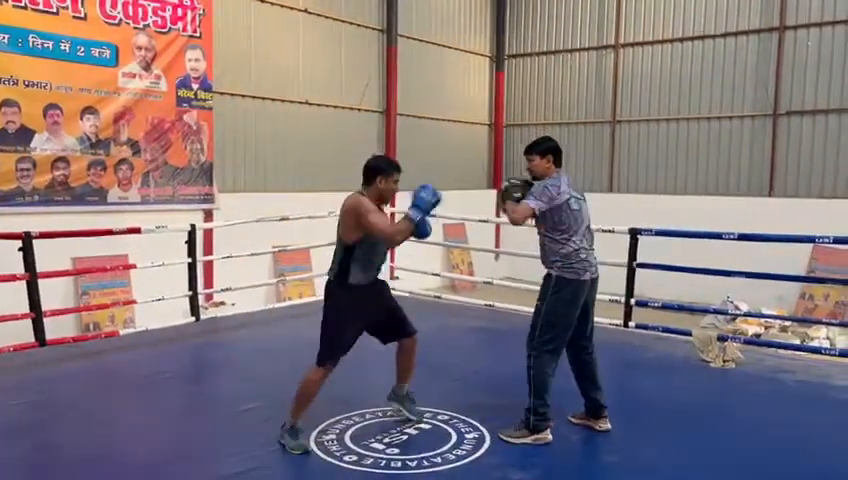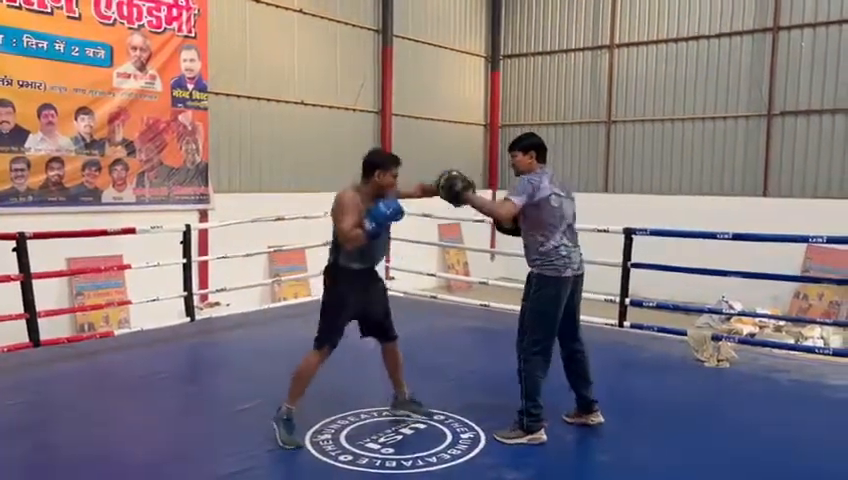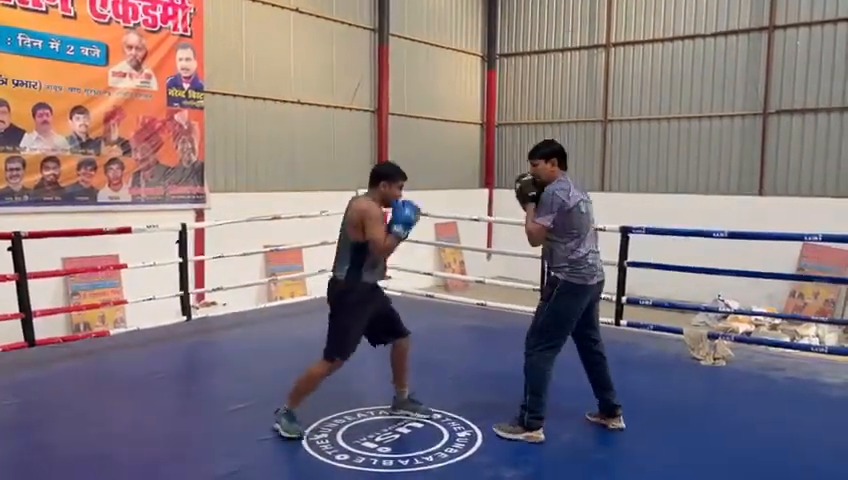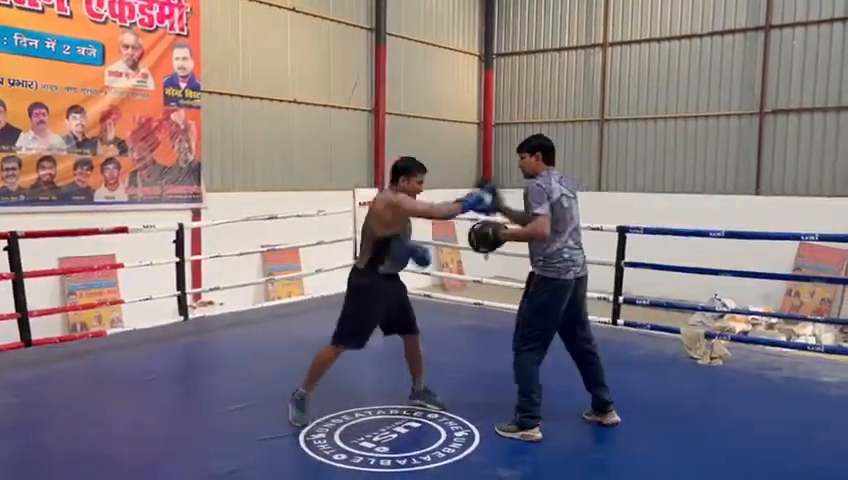
dt=0.5s
person 1, frame 1
left shoulder: (547, 187)
right shoulder: (569, 188)
left elbow: (517, 217)
left wrist: (508, 200)
right wrist: (521, 200)
left hip: (565, 276)
right hip: (586, 273)
left knee: (542, 348)
right knee: (580, 345)
left ankle: (537, 425)
right ankle: (597, 413)
person 1, frame 2
left shoulder: (529, 182)
right shoulder: (560, 186)
left elbow: (504, 212)
left wrist: (467, 196)
right wrist: (523, 226)
left hip: (549, 274)
right hip: (573, 270)
left knee: (533, 348)
right knee: (571, 340)
left ankle: (531, 425)
right ankle: (588, 407)
person 1, frame 3
left shoulder: (553, 192)
right shoulder: (575, 190)
left elbow: (535, 237)
left wrist: (529, 205)
right wrist: (537, 202)
left hip: (569, 280)
right hip: (591, 277)
left knee: (539, 347)
right knee: (590, 343)
left ankle: (531, 424)
right ankle: (611, 412)
person 1, frame 4
left shoulder: (537, 186)
right shoulder: (568, 185)
left elbow: (540, 230)
left wrist: (500, 234)
right wrist: (503, 207)
left hip: (550, 276)
right hip: (577, 272)
left knee: (528, 347)
right knee: (581, 340)
left ankle: (527, 422)
right ankle: (604, 407)
person 2, frame 1
left shoulder: (372, 205)
right shoulder: (359, 205)
left elbow: (385, 236)
right elbow: (392, 237)
left wrist: (416, 222)
right wrist: (418, 209)
left hip: (371, 287)
right hip: (344, 293)
left knee: (408, 337)
right knee: (326, 364)
left ankle: (400, 393)
right ankle: (291, 427)
person 2, frame 2
left shoulder: (385, 193)
right shoulder: (348, 198)
left elbow: (414, 191)
right elbow: (348, 241)
left wrist: (440, 188)
right wrist: (374, 220)
left hip: (368, 277)
right hip: (343, 279)
left knee: (389, 339)
right knee: (322, 349)
left ankle: (402, 398)
right ankle: (285, 415)
person 2, frame 3
left shoulder: (365, 205)
right shoulder: (369, 208)
right elbow: (381, 250)
left wrist: (394, 226)
right wrist: (401, 226)
left hip: (367, 288)
right hip: (349, 292)
left knee: (401, 339)
right knee: (333, 360)
left ankle: (402, 399)
right ankle: (286, 412)
person 2, frame 4
left shoulder: (400, 201)
right shoulder: (391, 201)
right elbow: (434, 212)
left wrist: (412, 249)
right wrist: (469, 201)
left hip: (388, 279)
right hip: (368, 281)
left knee: (411, 334)
right knee: (341, 344)
left ankle: (419, 390)
right ankle: (300, 396)
